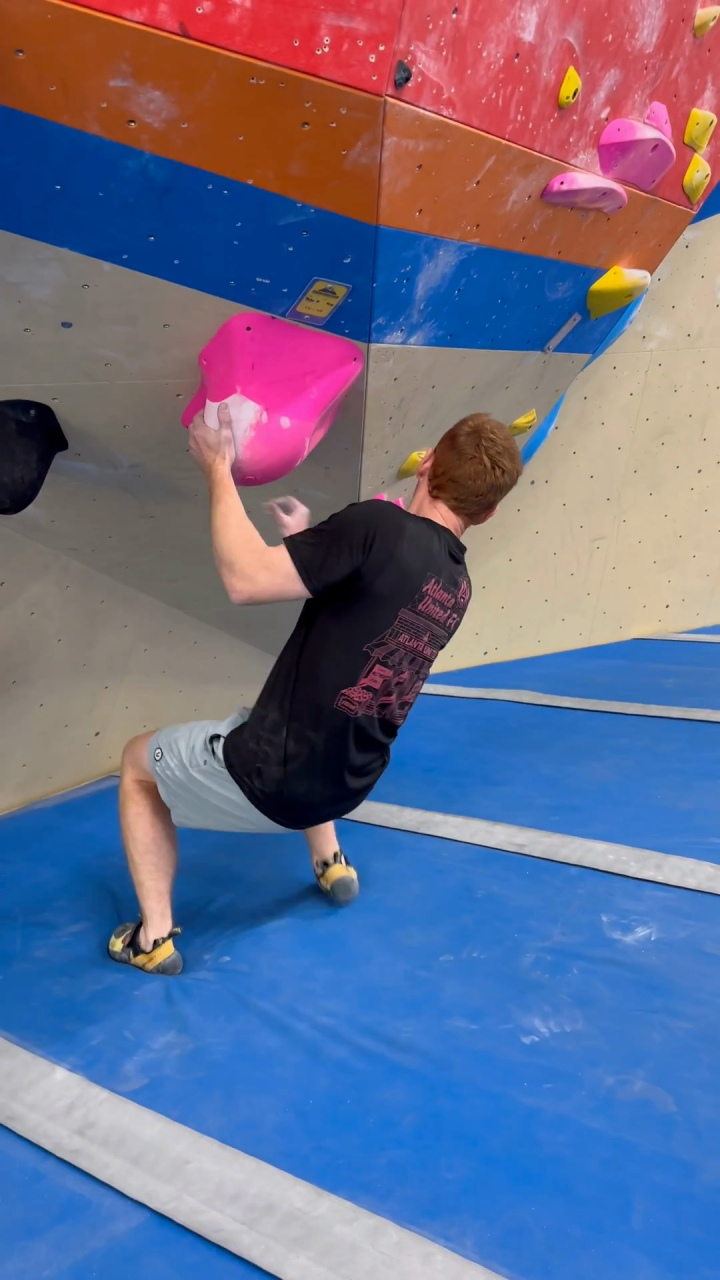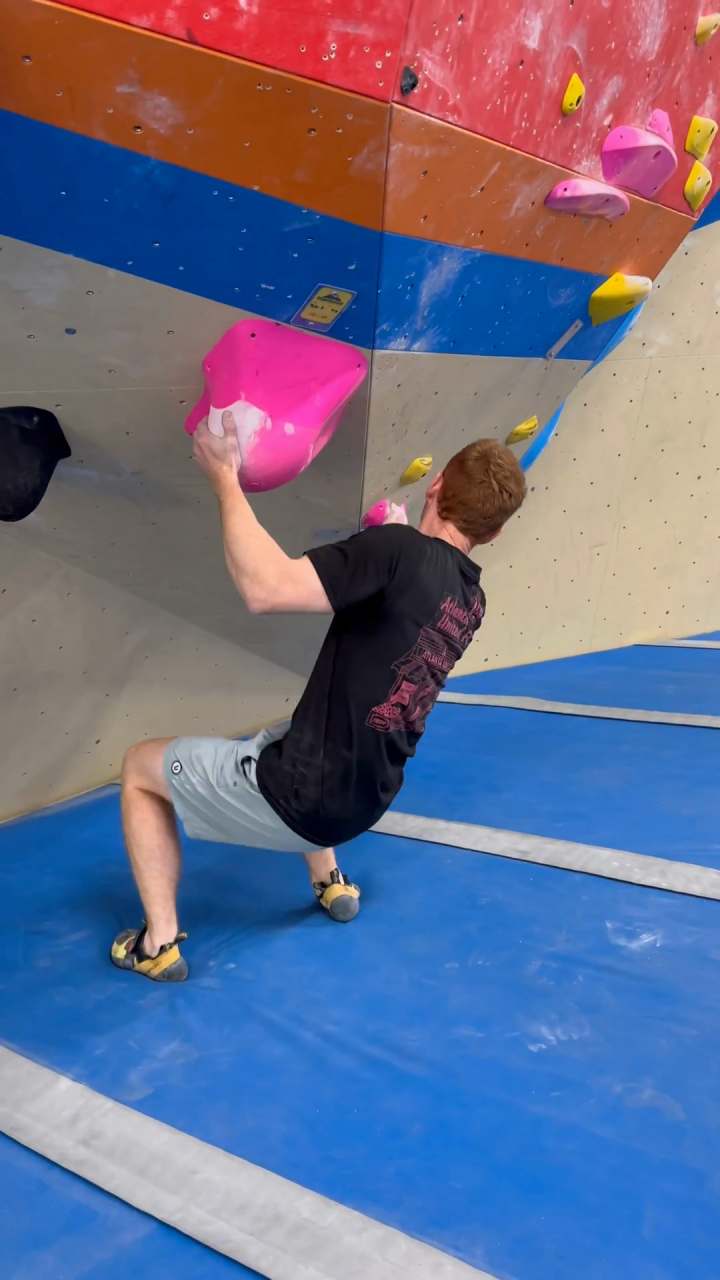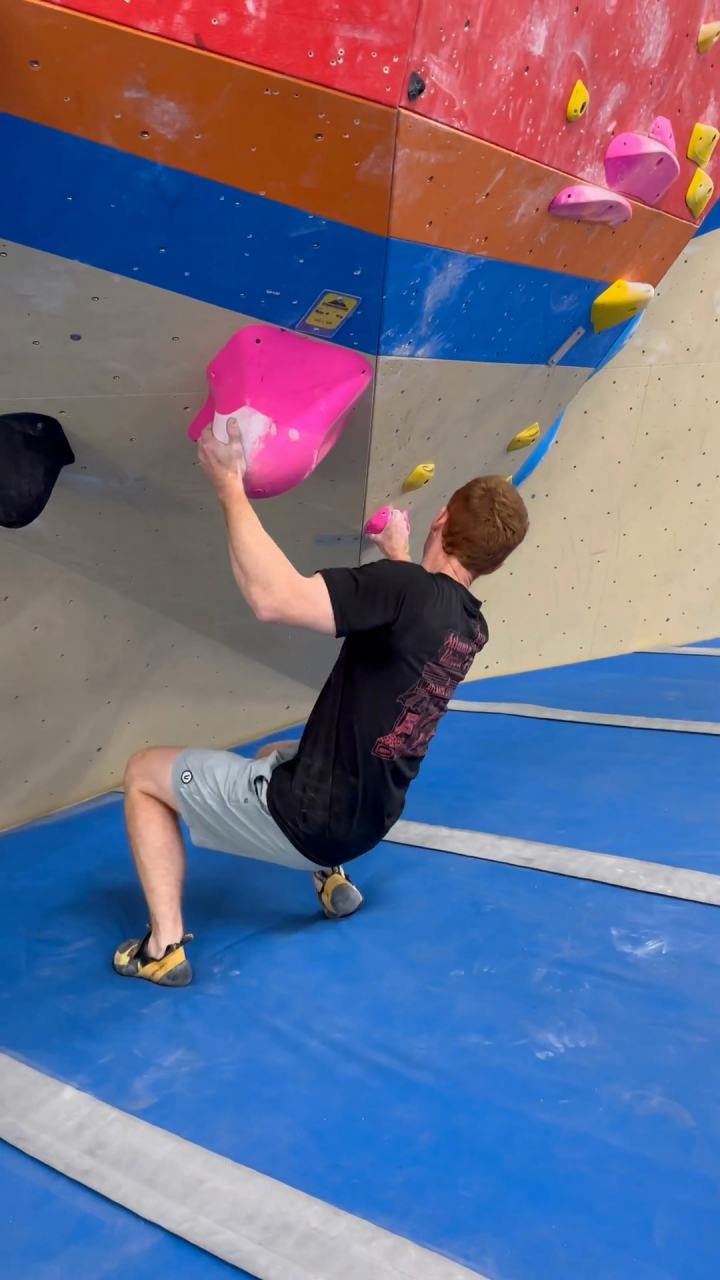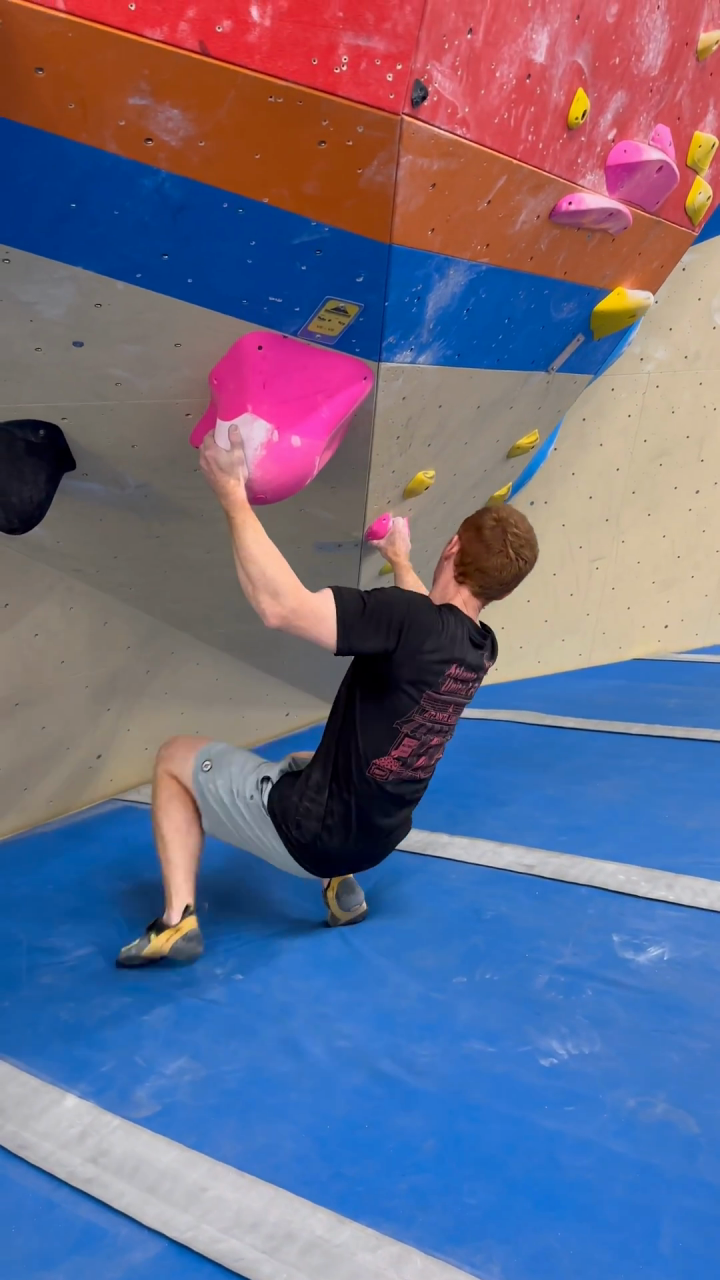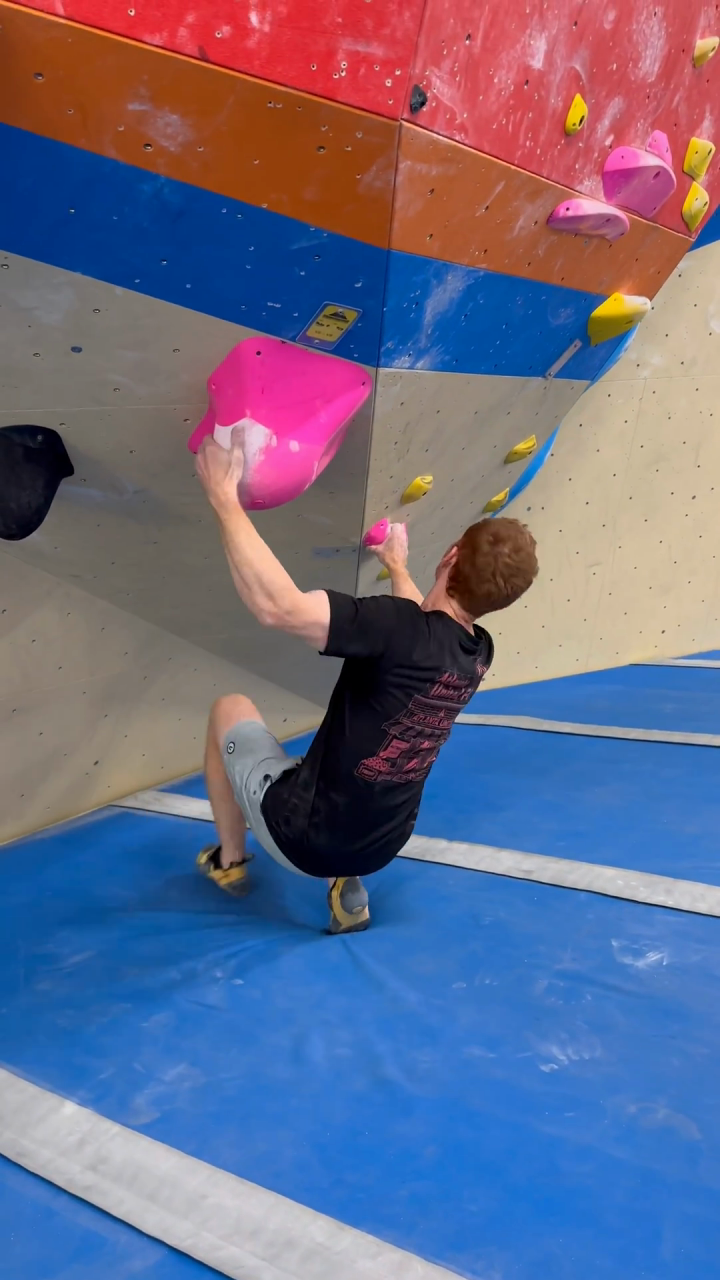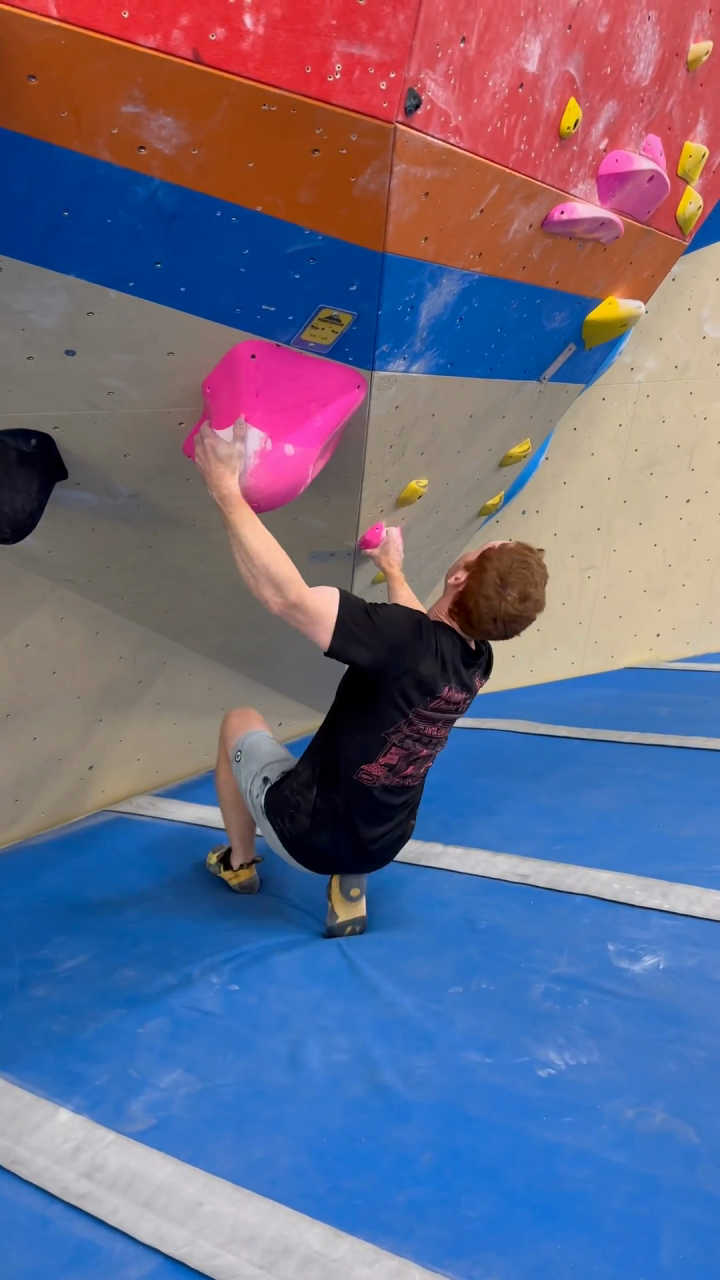
dt=0.2s
person 1, frame 1
left shoulder: (378, 526)
right shoulder: (458, 585)
left elbow: (244, 580)
left wrist: (218, 470)
right wrist: (306, 540)
left hip: (273, 777)
right hip: (348, 785)
left knee: (139, 760)
left ankle: (154, 938)
right ankle: (330, 863)
person 1, frame 2
left shoulder: (397, 551)
right shoulder: (470, 602)
left elbow: (264, 588)
left wrist: (225, 479)
left hip: (302, 799)
right hip: (361, 801)
left knee: (141, 767)
right knee: (271, 741)
left ankle: (160, 944)
right ankle: (330, 882)
person 1, frame 3
left shoulder: (403, 591)
right shoulder: (472, 628)
left elbow: (273, 599)
left wrist: (230, 487)
right wrist: (398, 558)
left hip: (309, 821)
right hip: (364, 822)
left knee: (145, 772)
right knee: (280, 754)
left ankle: (165, 947)
right ankle: (333, 880)
person 1, frame 4
left shoulder: (405, 621)
right shoulder: (483, 650)
left elbow: (282, 609)
left wrist: (234, 495)
right wrist: (401, 564)
left hip: (311, 833)
right hip: (376, 840)
left knee: (176, 758)
right knee: (312, 758)
left ankle: (178, 920)
right ankle: (343, 886)
person 1, frame 5
left shoulder: (397, 628)
right shoulder: (478, 653)
left elbow: (275, 604)
left wrist: (223, 495)
right wrist: (398, 569)
left hip: (303, 836)
right hip: (380, 846)
left knee: (231, 709)
left ankle: (232, 862)
right ankle: (352, 893)
person 1, frame 6
left shoulder: (399, 637)
right shoulder: (478, 665)
left elbow: (287, 596)
left wrist: (226, 491)
right wrist: (393, 573)
left hip: (304, 833)
right hip: (381, 841)
left knee: (241, 721)
left ankle: (239, 863)
right ankle: (349, 891)
